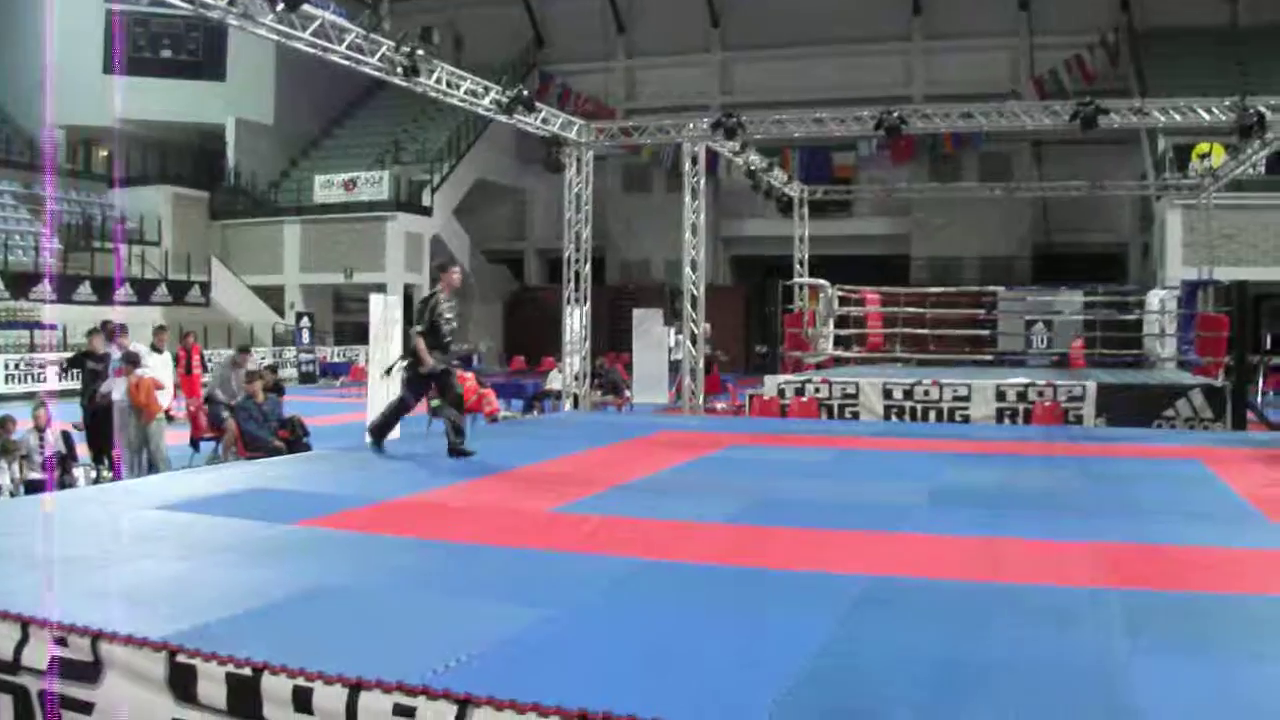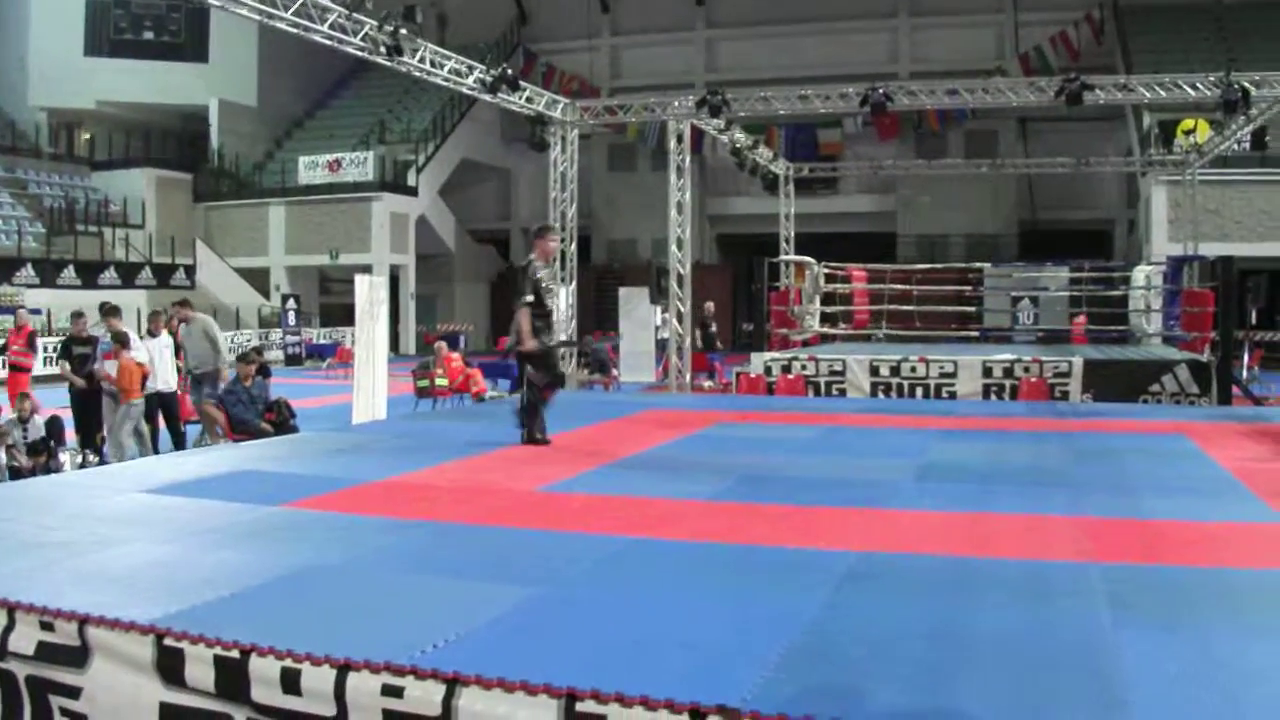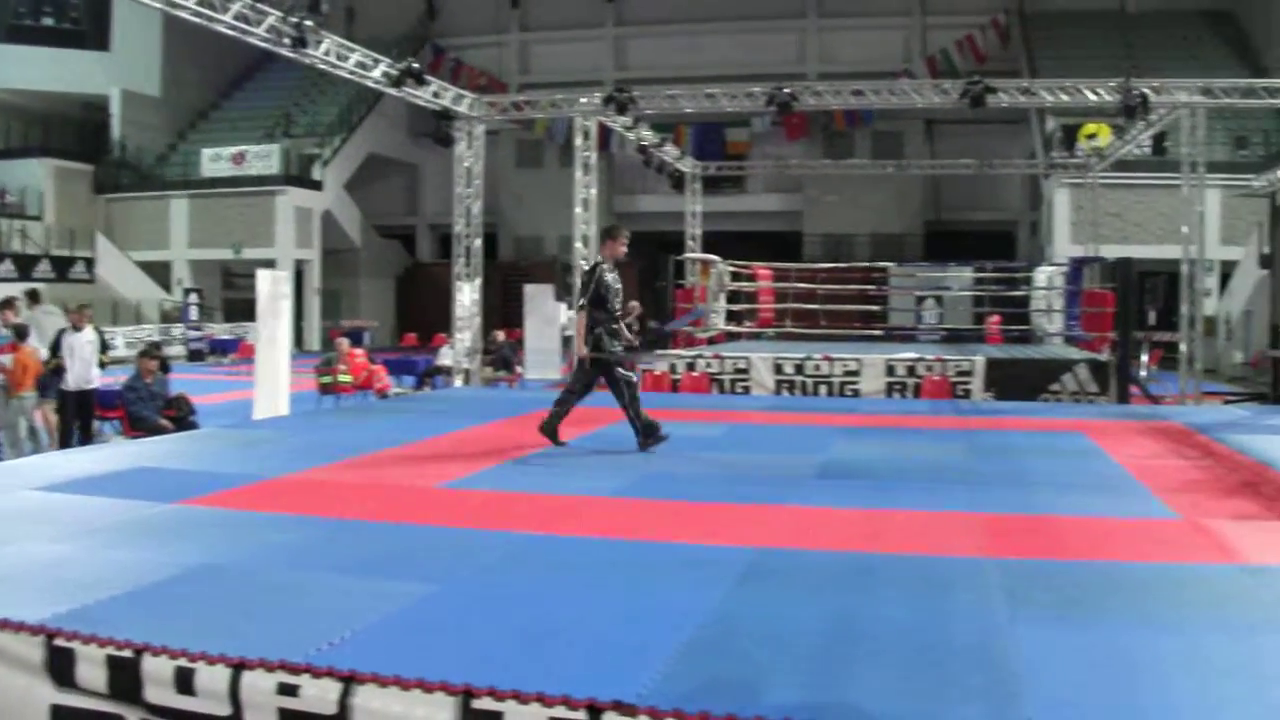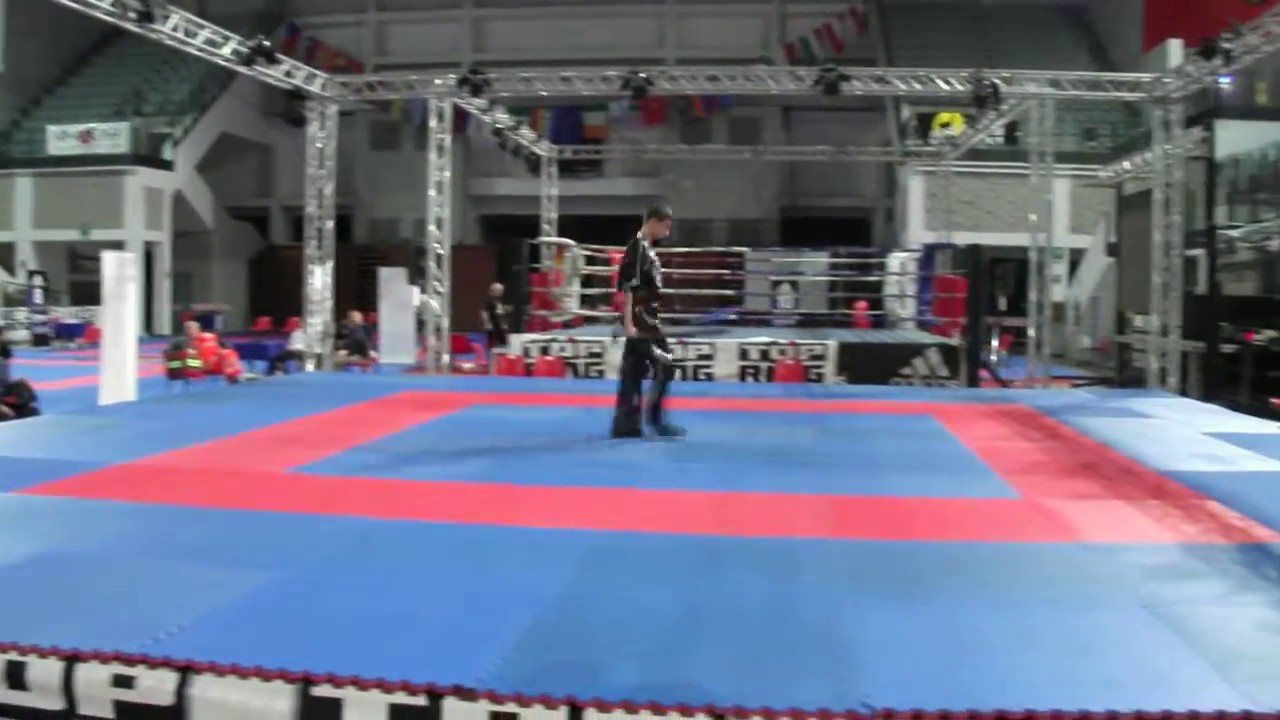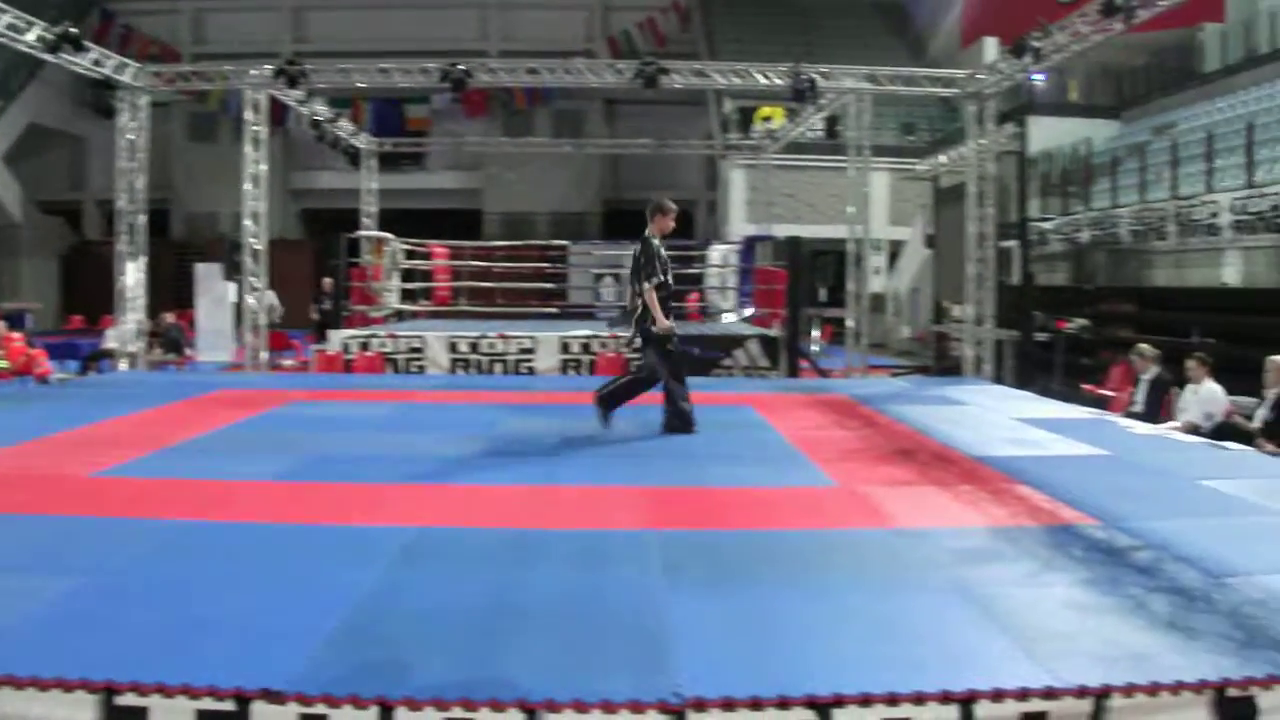
dt=0.7s
person 1, frame 1
left shoulder: (452, 301)
right shoulder: (431, 301)
right elbow: (416, 333)
right wrist: (427, 359)
left hip: (443, 360)
right hip: (425, 359)
left knee: (455, 399)
right knee: (407, 401)
left ankle: (456, 445)
right ankle: (378, 431)
person 1, frame 2
left shoulder: (546, 268)
right shoulder: (530, 269)
right elbow: (523, 306)
right wrist: (527, 338)
left hip: (544, 334)
right hip: (532, 336)
left knee: (553, 379)
right knee: (534, 383)
left ankle: (527, 417)
right ankle: (532, 432)
person 1, frame 3
left shoulder: (611, 271)
right shoulder: (597, 272)
right elbow: (583, 309)
left wrist: (626, 334)
right wrist: (580, 344)
left hip: (609, 339)
right hip: (599, 341)
left knee: (580, 385)
right knee: (626, 384)
left ankle: (550, 424)
right ankle: (646, 434)
person 1, frame 4
left shoulder: (646, 248)
right shoulder: (638, 249)
right elbow: (627, 290)
left wrist: (650, 321)
right wrist: (629, 323)
left hip: (647, 319)
right hip: (640, 320)
left knee: (633, 372)
right knee: (664, 367)
left ankle: (625, 423)
right ankle: (655, 418)
person 1, frame 5
left shoulder: (651, 245)
right shoulder: (649, 247)
left elbow: (636, 285)
right elbow: (647, 288)
right wrist: (660, 319)
left hip: (651, 318)
right hip: (652, 320)
left knee: (673, 368)
right knee: (652, 371)
left ankle: (680, 420)
right ankle: (607, 398)
